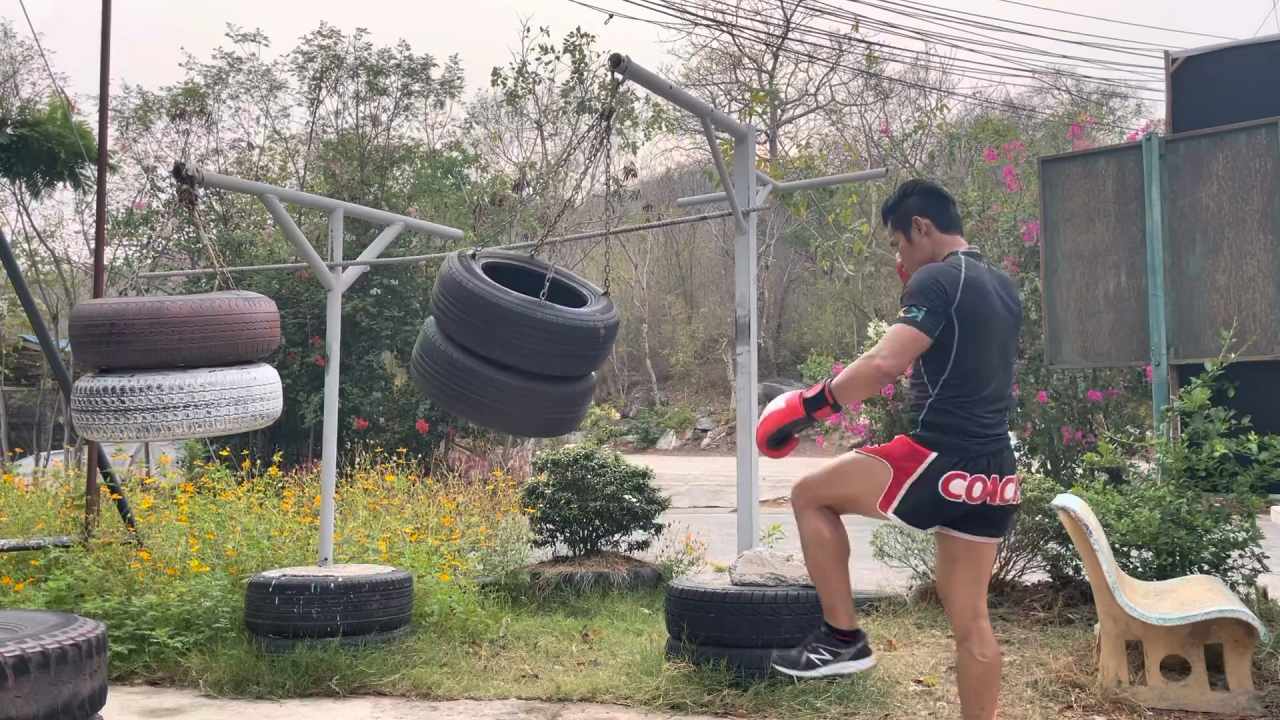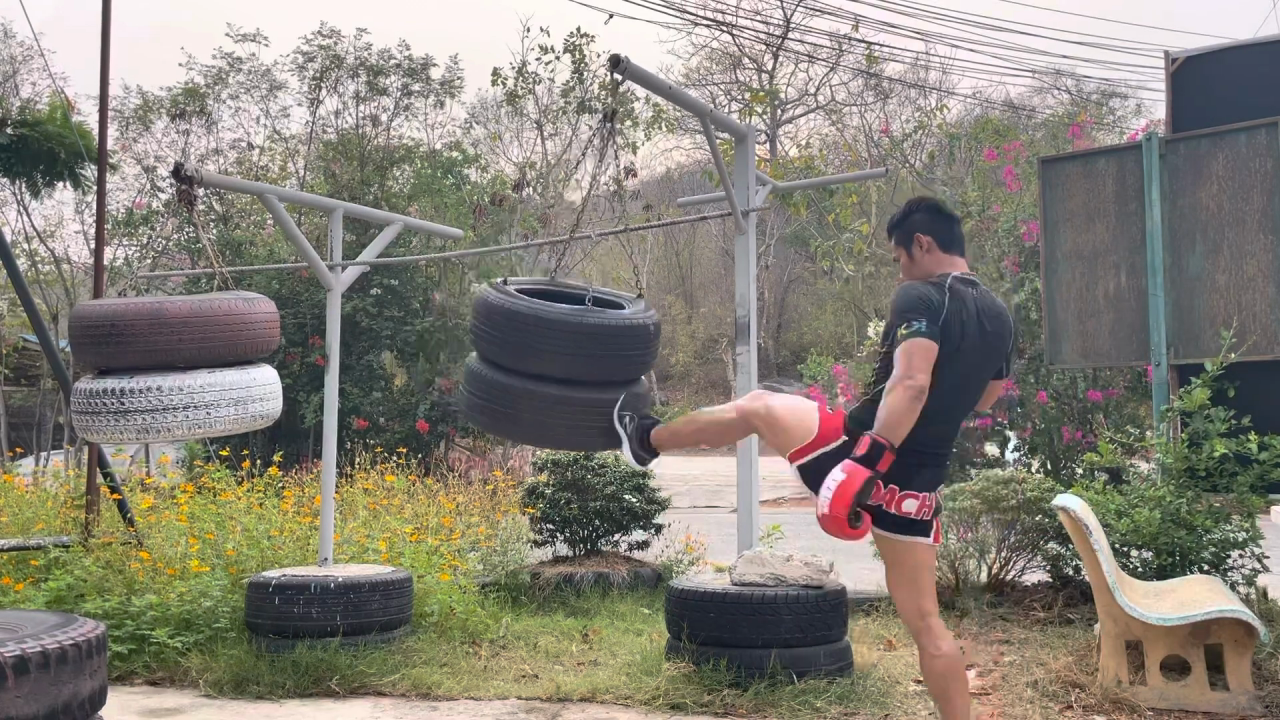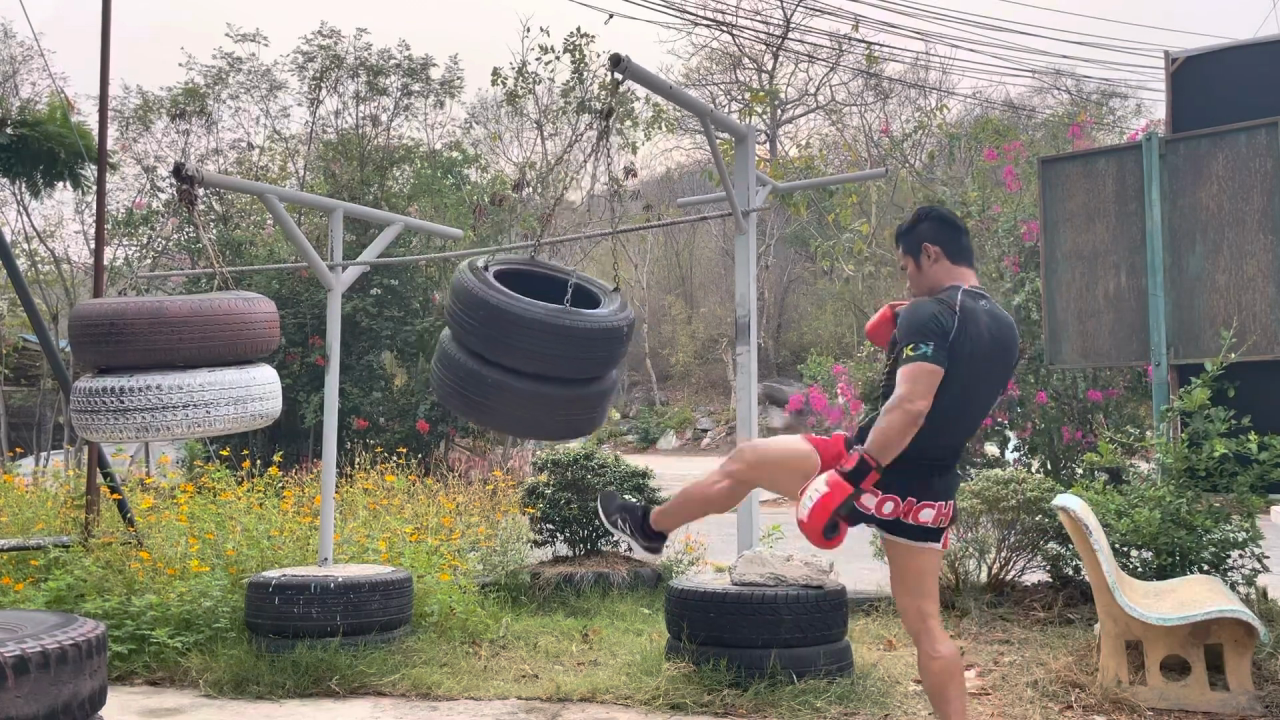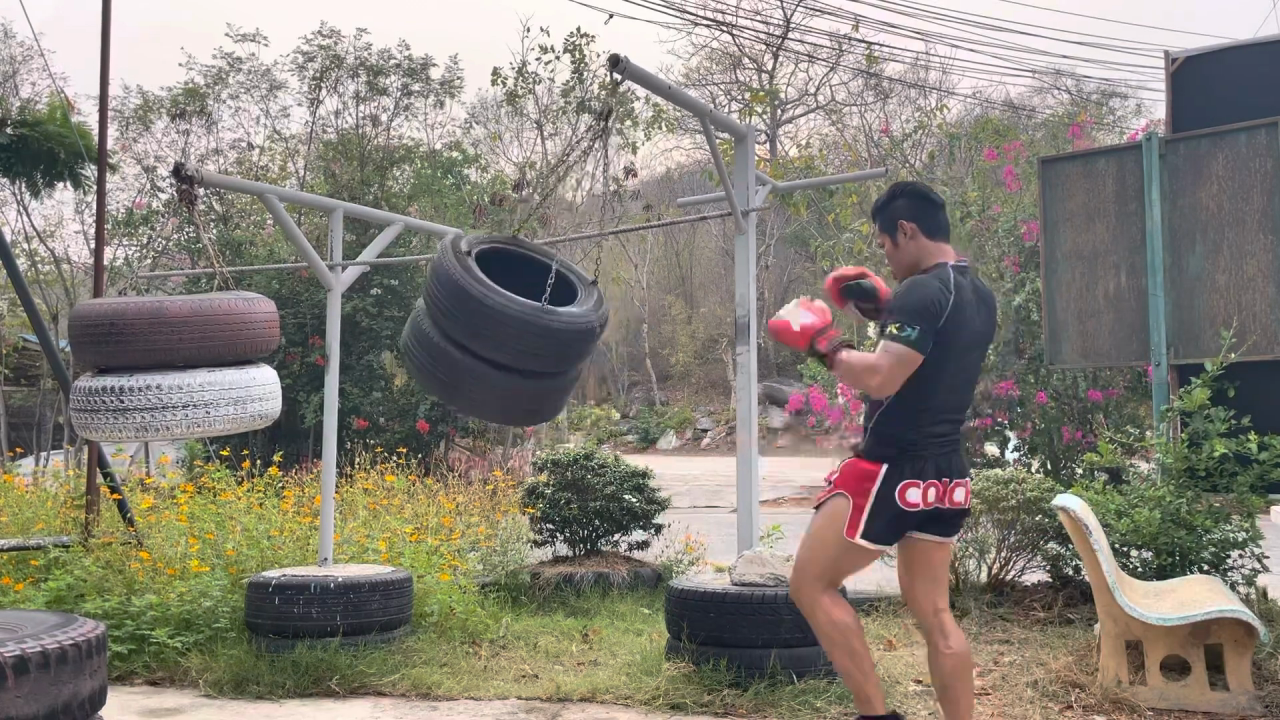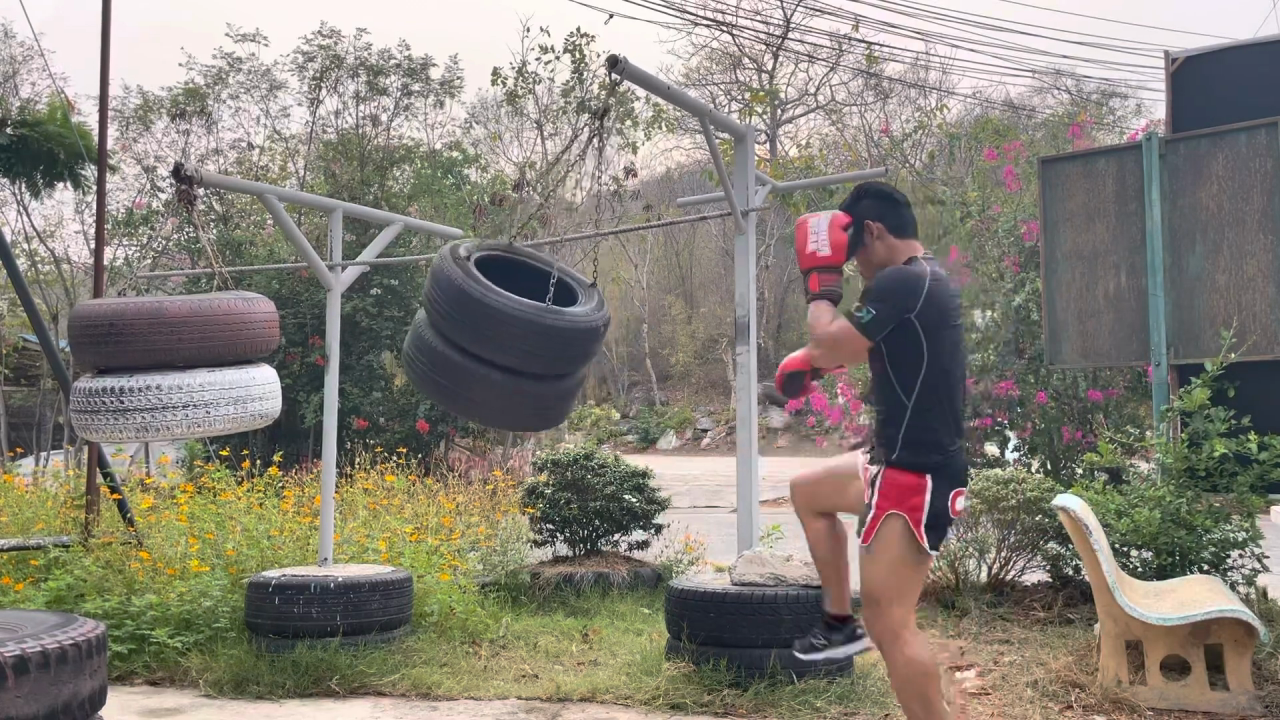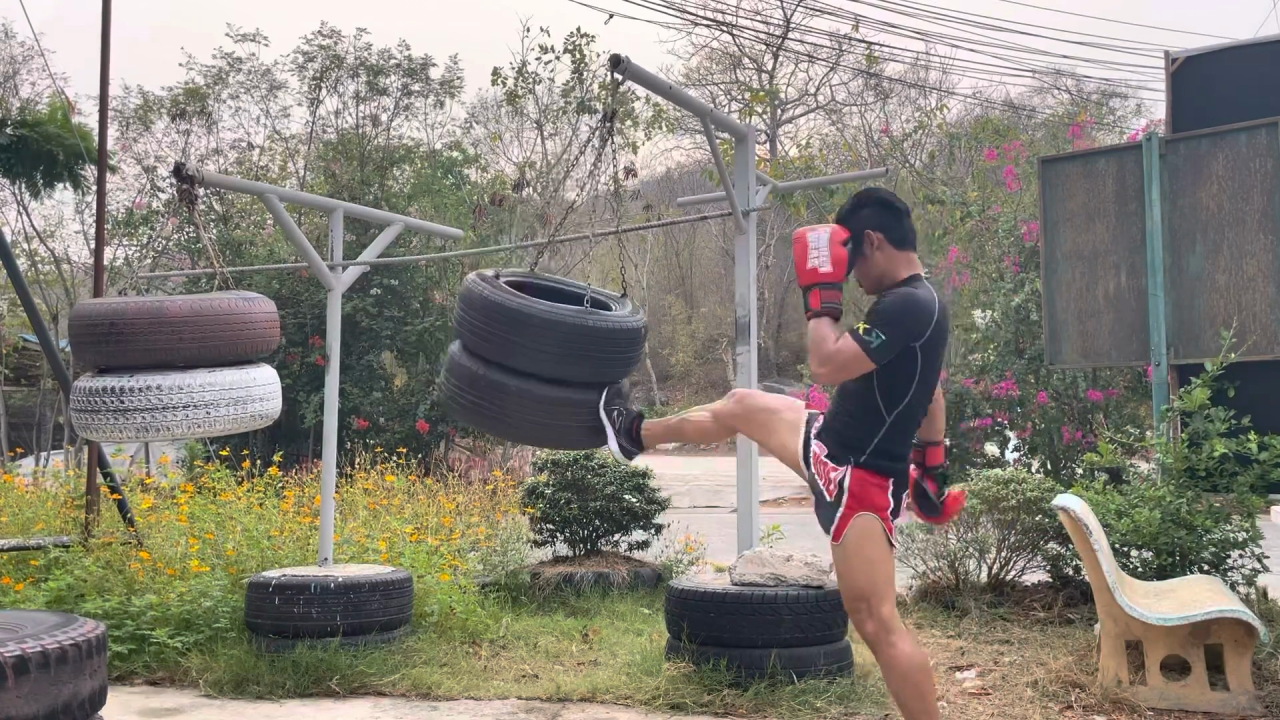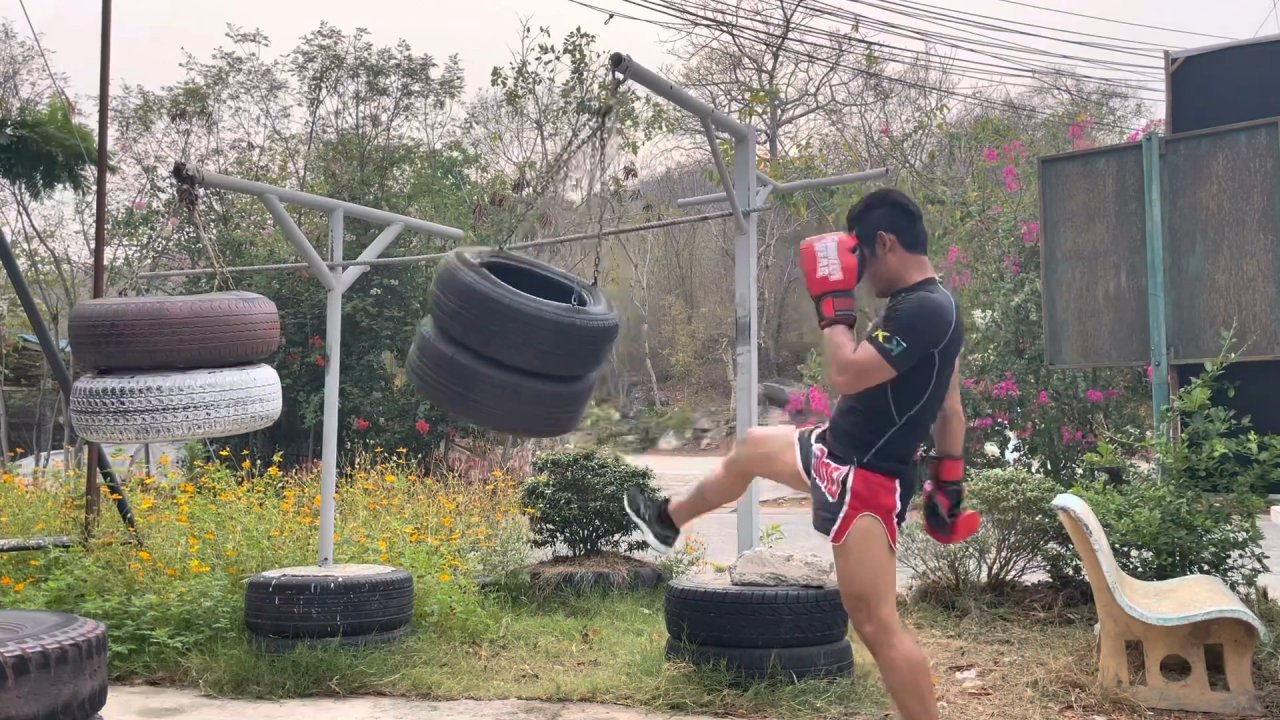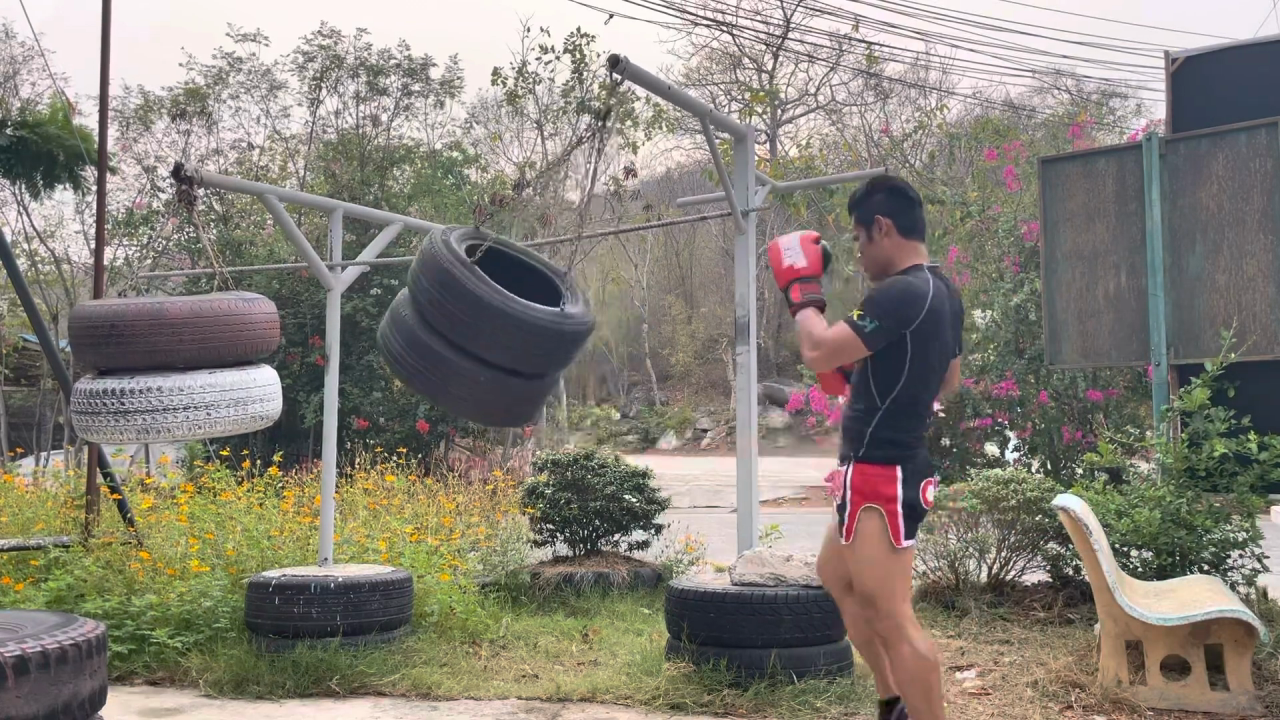
dt=0.2s
person 1, frame 1
left shoulder: (936, 280)
right shoulder: (1002, 288)
left elbow: (885, 363)
left wrist: (811, 403)
left hip: (937, 461)
right hip: (994, 473)
left knee: (811, 496)
right knee: (967, 618)
left ankle: (843, 636)
person 1, frame 2
left shoulder: (921, 298)
right shoulder: (1001, 319)
left elbow: (911, 381)
right elbow: (987, 400)
left wrist: (868, 461)
left hip: (860, 450)
right hip: (919, 486)
left knee: (752, 408)
right knee: (925, 622)
left ankle: (649, 438)
person 1, frame 3
left shoulder: (934, 316)
right shoulder: (1004, 330)
left elbow: (910, 405)
left wrist: (859, 472)
left hip: (877, 481)
right hip: (933, 498)
left knee: (743, 463)
right knee: (922, 623)
left ankle: (649, 526)
person 1, frame 4
left shoulder: (924, 292)
right shoulder: (978, 295)
left elbow: (878, 379)
left wrist: (822, 344)
right wrist: (880, 300)
left hip: (893, 471)
right hip: (943, 475)
left knee: (809, 585)
right knee: (932, 614)
person 1, frame 5
left shoulder: (913, 285)
right shoulder: (923, 280)
left elbow: (829, 351)
left wrist: (820, 277)
right wrist: (812, 364)
left hip: (914, 482)
right hip: (905, 461)
left knee: (890, 623)
right knee: (808, 492)
right ankle: (839, 623)
person 1, frame 6
left shoulder: (909, 309)
right shoulder: (908, 302)
left elbow: (827, 365)
right elbow: (928, 395)
left wrist: (819, 293)
right wrist: (929, 465)
left hip: (859, 476)
right hip: (830, 440)
left knee: (876, 622)
right knee: (741, 406)
right ankle: (638, 432)
person 1, frame 7
left shoulder: (926, 311)
right shoulder: (925, 304)
left elbow: (846, 375)
right elbow: (950, 403)
left wrist: (832, 299)
right wrist: (948, 482)
left hip: (866, 479)
right hip: (834, 450)
left knee: (877, 622)
right knee: (751, 444)
right ankle: (670, 519)
person 1, frame 8
left shoulder: (899, 295)
right shoulder: (941, 293)
left elbow: (819, 352)
left wrist: (802, 289)
right wrist: (857, 373)
left hip: (882, 473)
right hip: (906, 466)
left knee: (890, 618)
right knee: (839, 578)
